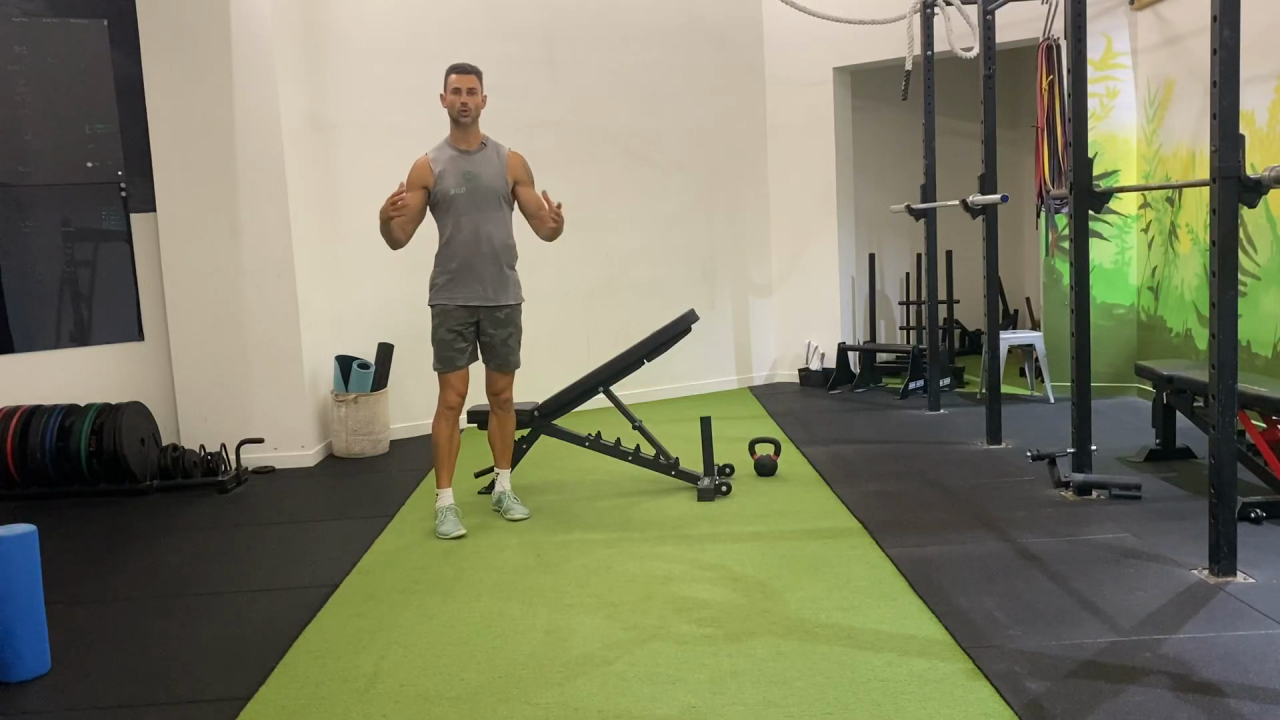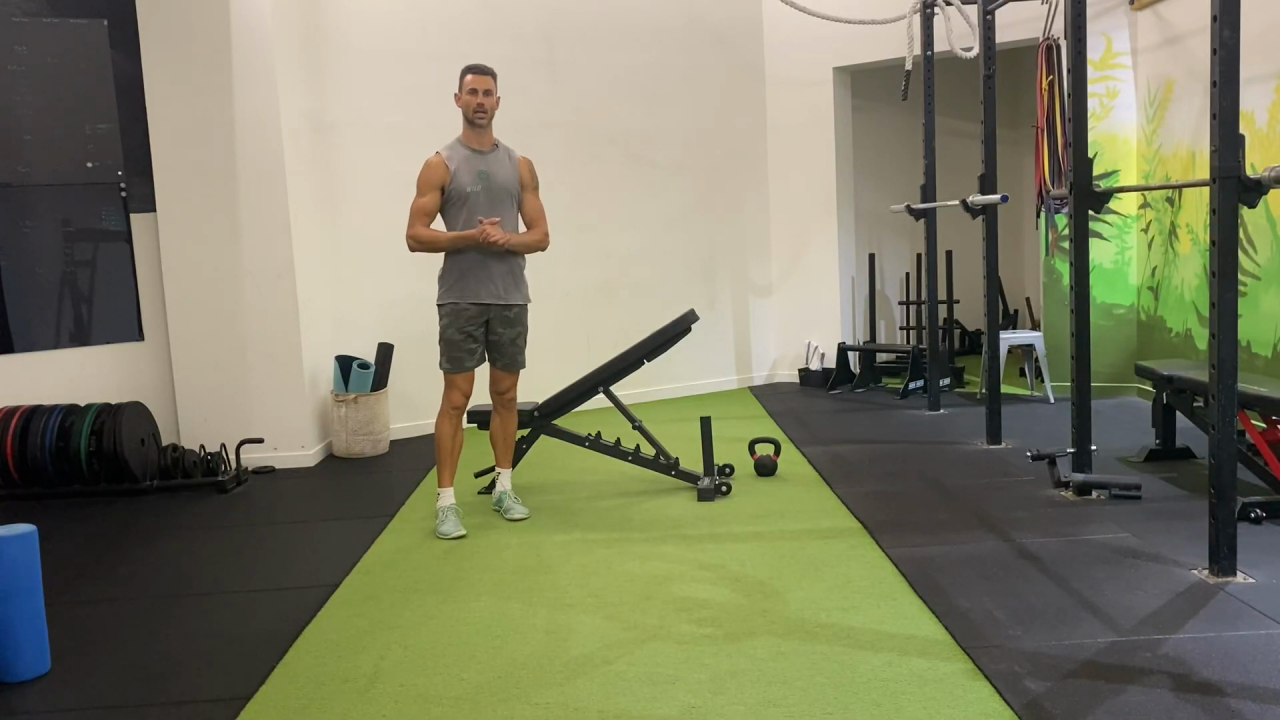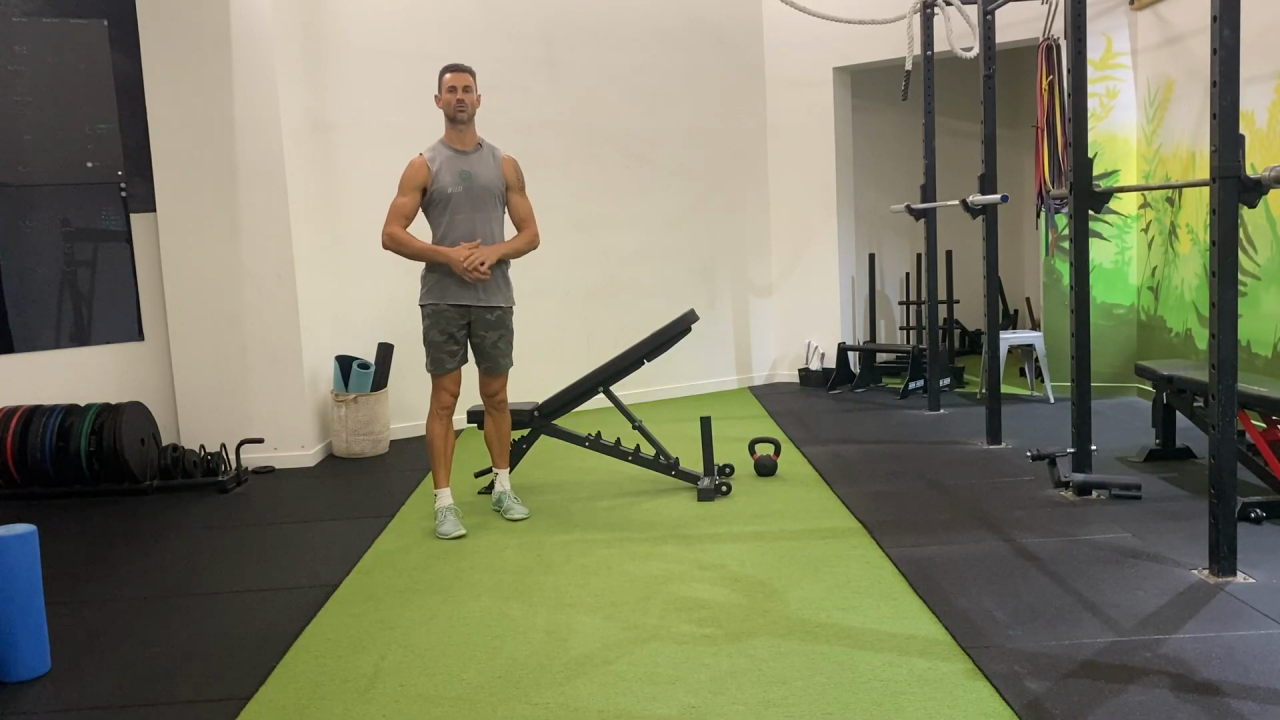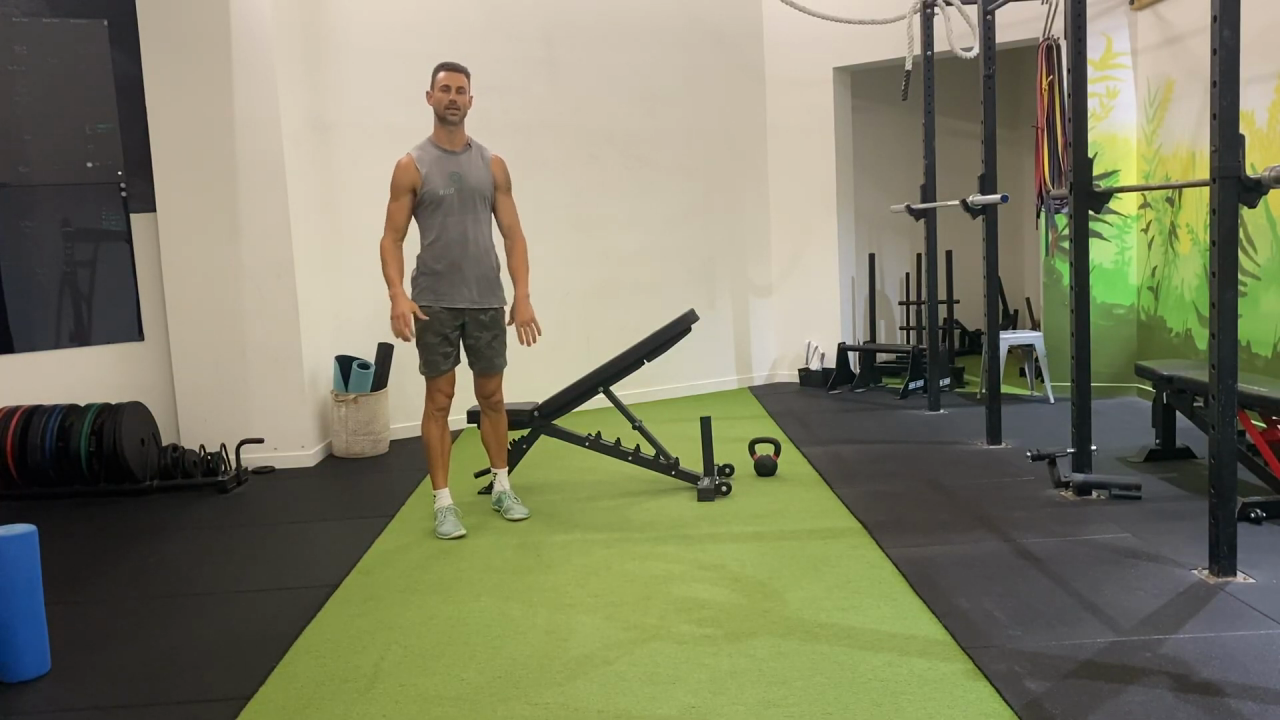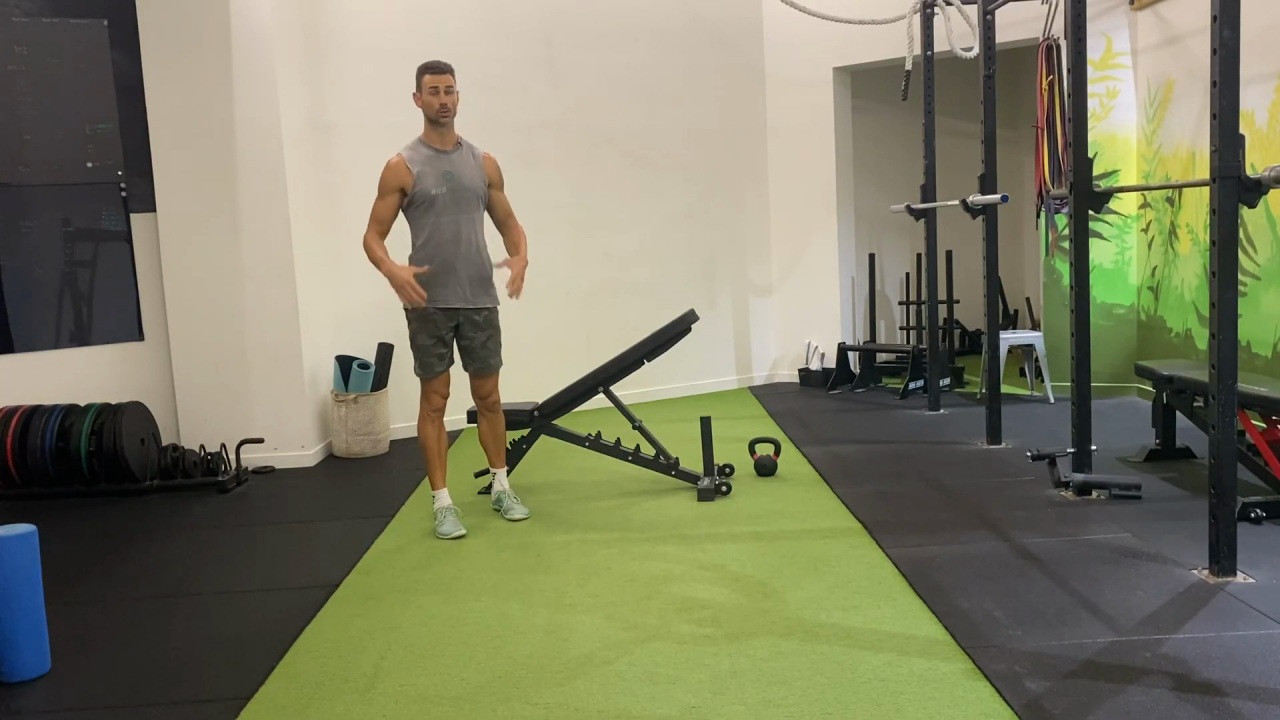
dt=1s
person 1, frame 1
left shoulder: (510, 161)
right shoulder: (428, 167)
left elbow: (543, 228)
right elbow: (400, 238)
left wrist: (555, 222)
right wrist: (387, 222)
left hip: (503, 298)
right hip: (451, 300)
left knee: (501, 396)
right knee: (451, 400)
left ankle: (503, 487)
right ankle: (445, 501)
person 1, frame 2
left shoulder: (520, 165)
right shoulder: (440, 165)
left elbow: (541, 235)
right elbow: (416, 236)
left wrist: (506, 239)
right wrist: (472, 236)
left hip: (511, 297)
right hip: (461, 298)
left knee: (505, 394)
right knee: (456, 398)
left ankle: (503, 487)
right ankle: (446, 501)
person 1, frame 3
left shoulder: (504, 165)
right shoulder: (423, 166)
left elbow: (530, 232)
right elbow: (391, 234)
left wrist: (497, 251)
right wrist: (445, 254)
left hip: (494, 298)
right hip: (443, 298)
left knee: (496, 395)
right knee: (444, 398)
left ankle: (501, 486)
right ankle: (443, 501)
person 1, frame 4
left shoulder: (492, 164)
right shoulder: (411, 167)
left elbow: (512, 233)
right elbow: (391, 238)
left wrist: (522, 296)
right wrist: (397, 297)
left hip: (486, 301)
right hip: (434, 303)
left knee: (491, 395)
right knee: (439, 399)
left ankle: (501, 486)
right ankle: (442, 501)
person 1, frame 5
left shoulder: (483, 163)
right shoulder: (402, 167)
left elbow: (508, 223)
right elbow: (372, 235)
left wrist: (520, 257)
right wrist: (391, 268)
left hip: (479, 300)
right hip: (429, 303)
left knee: (488, 395)
right knee: (434, 399)
left ankle: (500, 486)
right ankle: (442, 501)
